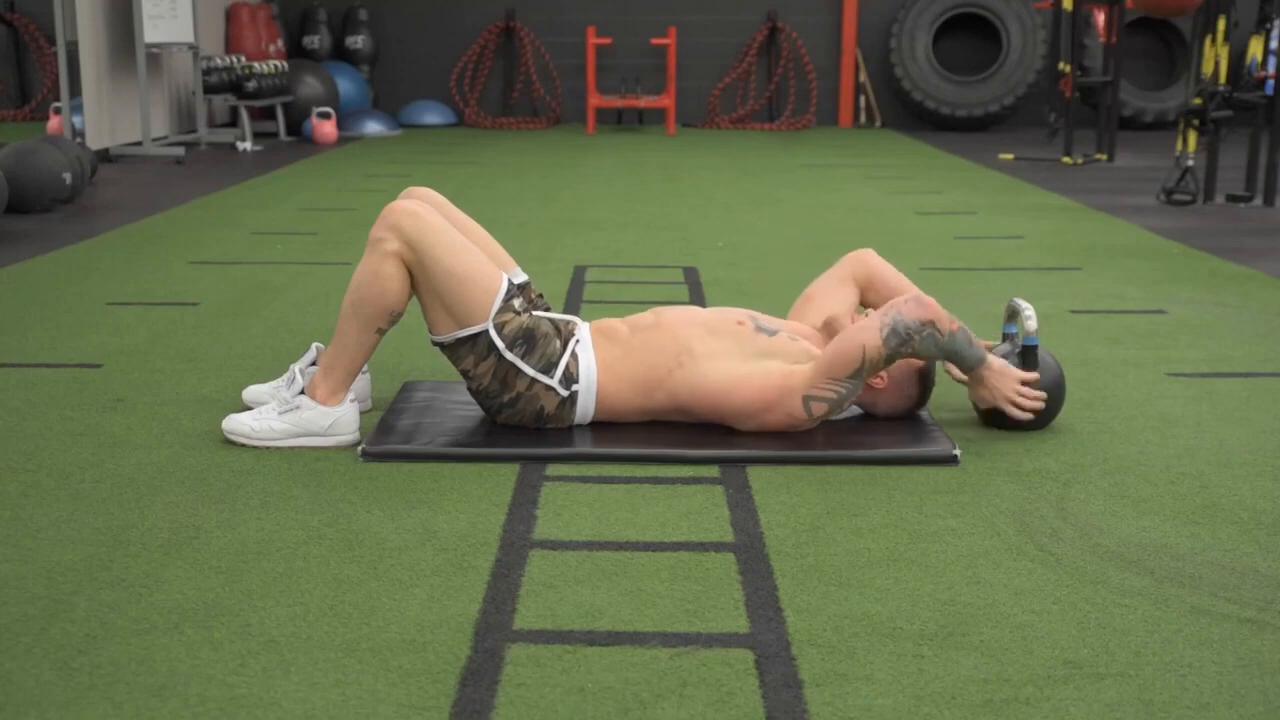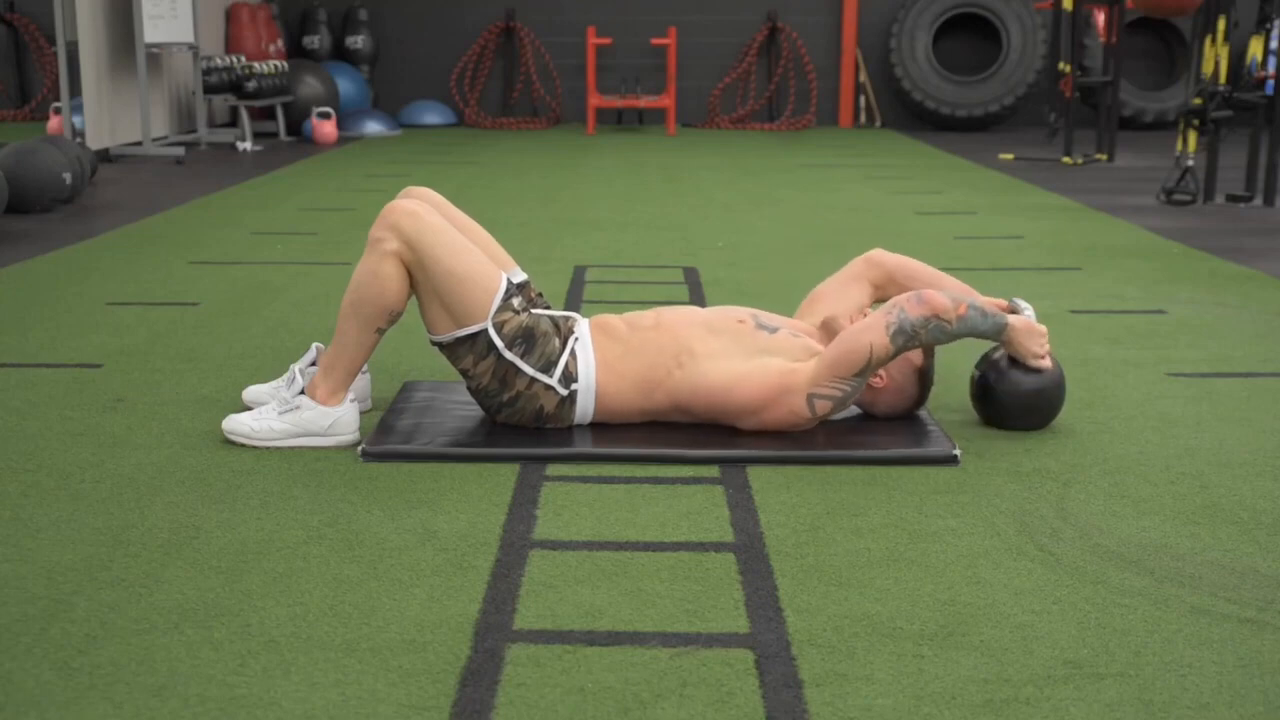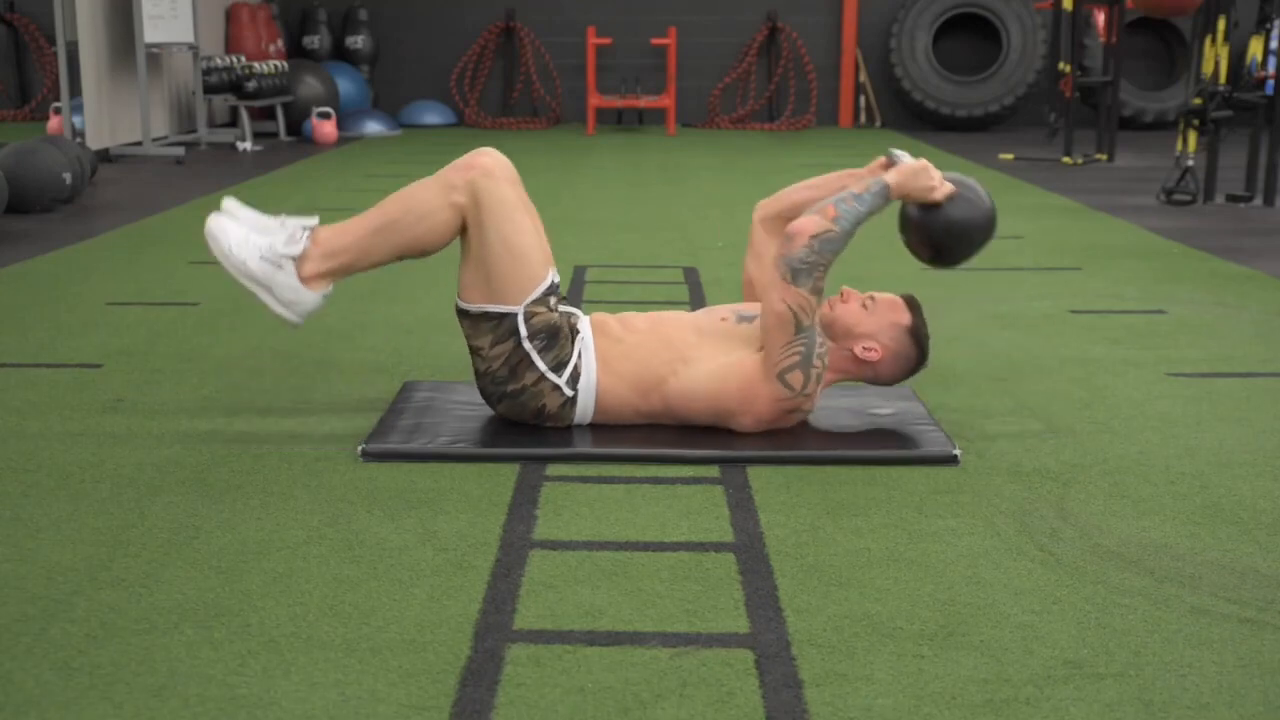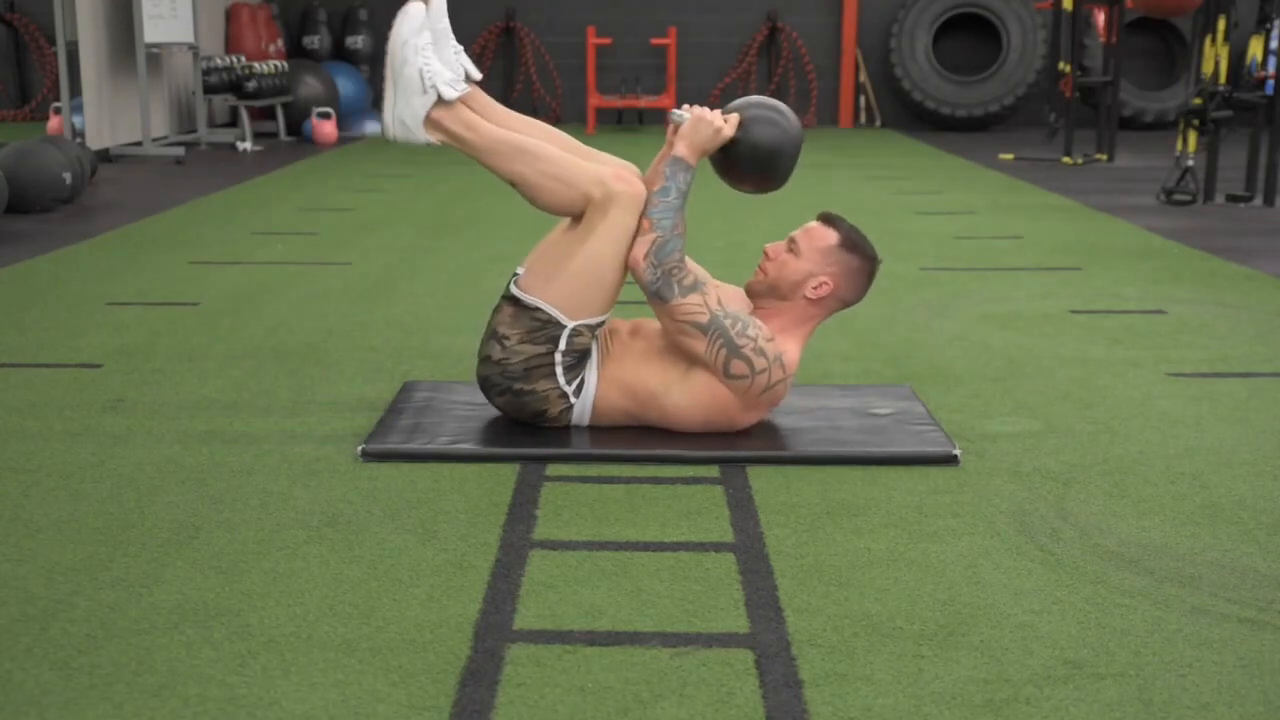
dt=0.7s
person 1, frame 1
left shoulder: (813, 398)
right shoulder: (812, 340)
left elbow: (916, 313)
right elbow: (862, 263)
left wrist: (979, 367)
right wrist: (968, 346)
left hip: (544, 383)
right hip: (559, 343)
left knee: (401, 225)
right knee: (417, 202)
left ankle: (324, 406)
right ankle: (334, 375)
person 1, frame 2
left shoulder: (812, 395)
right shoulder: (811, 340)
left elbow: (926, 306)
right elbow: (878, 265)
left wrist: (1002, 326)
right wrist: (995, 306)
left hip: (541, 380)
right hip: (557, 338)
left knee: (399, 225)
right knee: (415, 203)
left ankle: (325, 403)
right ankle: (337, 373)
person 1, frame 3
left shoulder: (795, 386)
right shoulder: (779, 350)
left elbow: (798, 246)
right elbow: (771, 221)
left wrist: (885, 183)
right wrist: (886, 174)
left hip: (539, 376)
right hip: (559, 349)
left knee: (483, 170)
right knee: (481, 180)
left ankle: (304, 271)
right ankle: (307, 251)
person 1, frame 4
left shoulder: (761, 364)
right shoulder: (746, 316)
left elbow: (648, 261)
right elbow: (644, 233)
left wrist: (685, 154)
right wrist: (677, 147)
left hip: (535, 374)
right hip: (546, 365)
left knee: (616, 191)
right knee: (620, 189)
left ankle: (435, 113)
right ankle: (452, 96)
